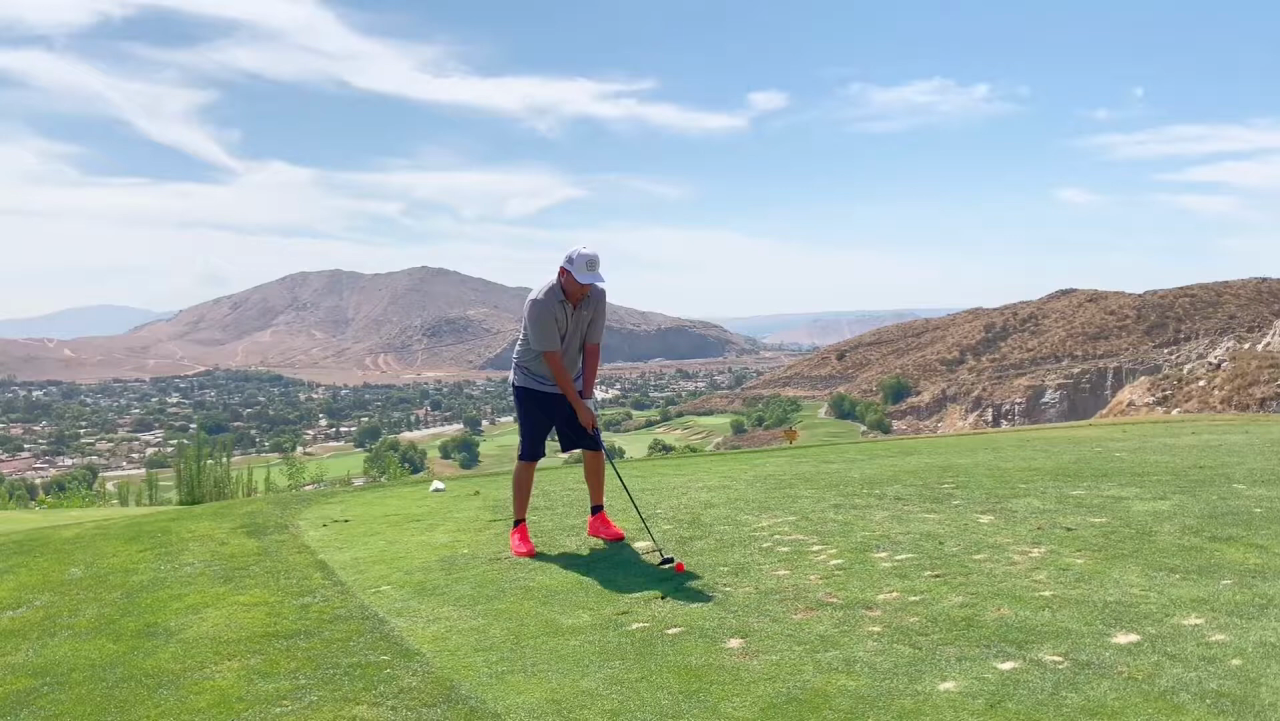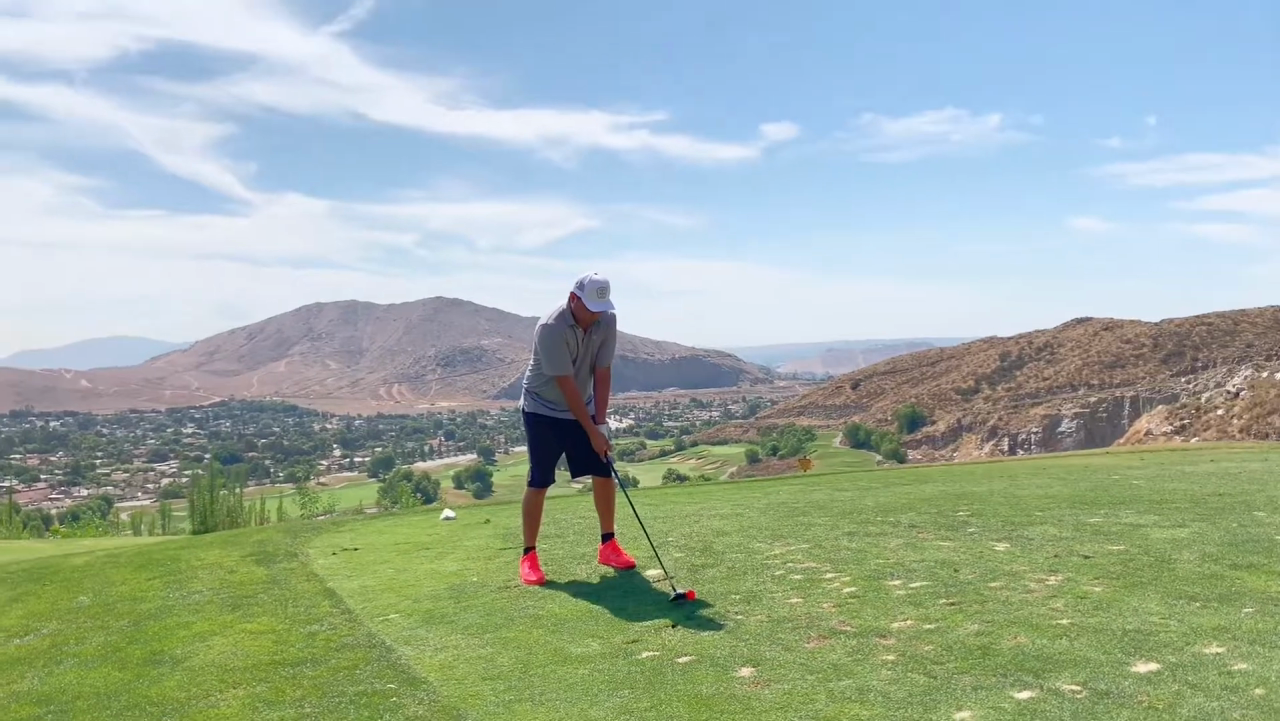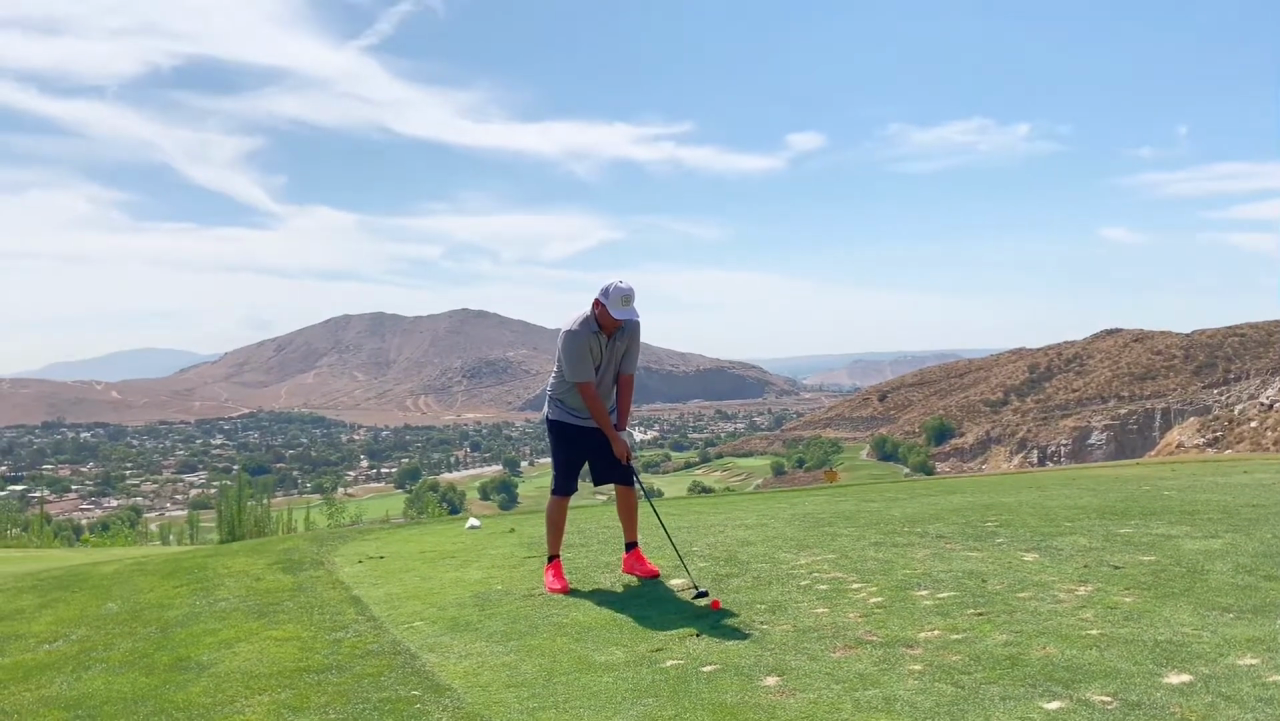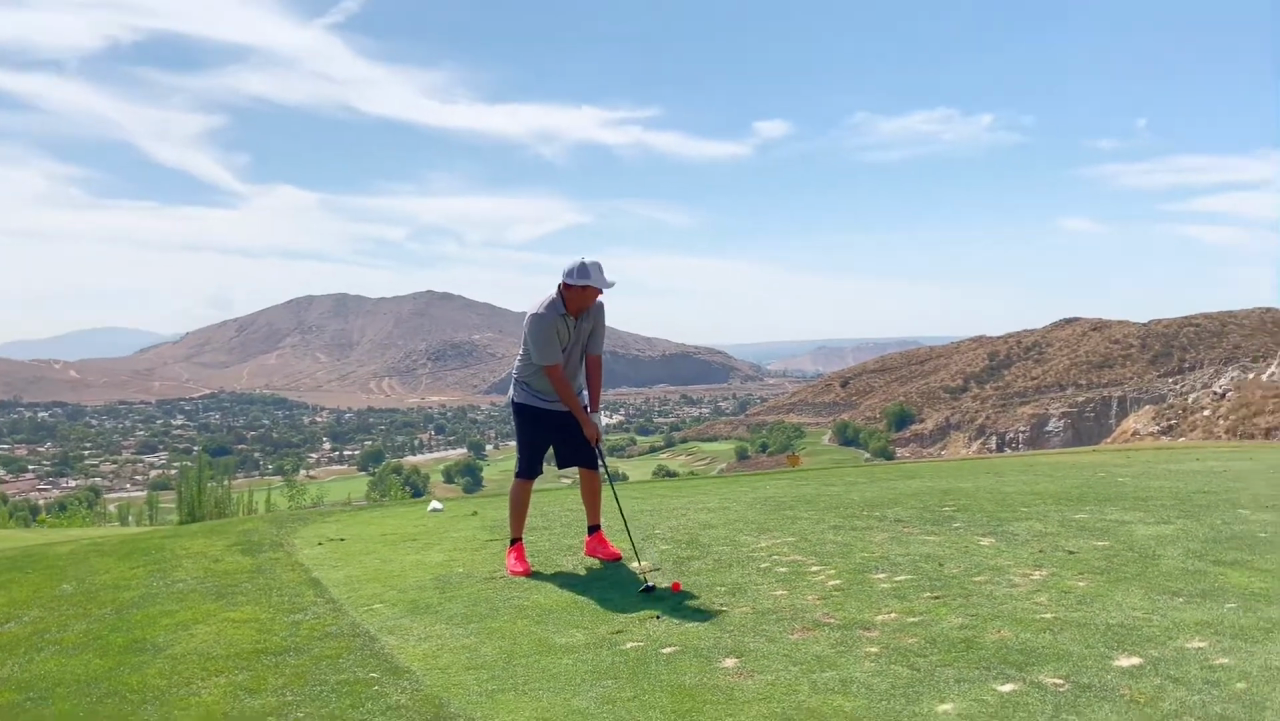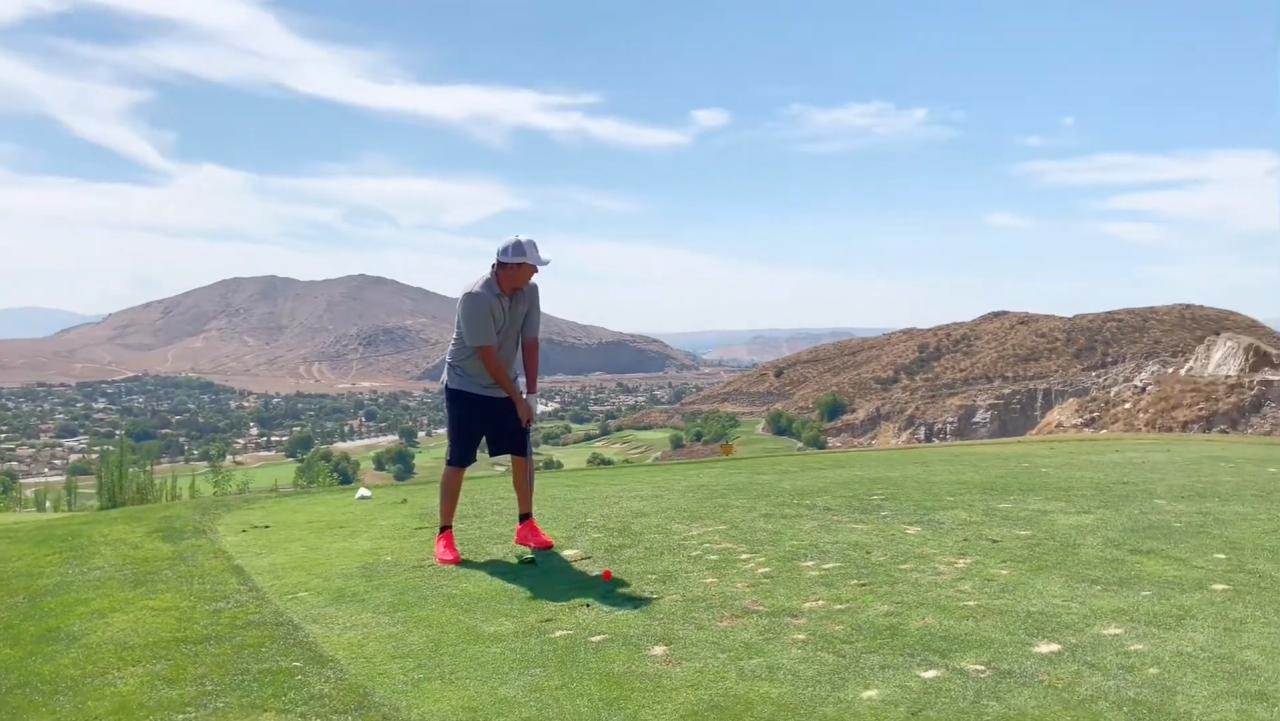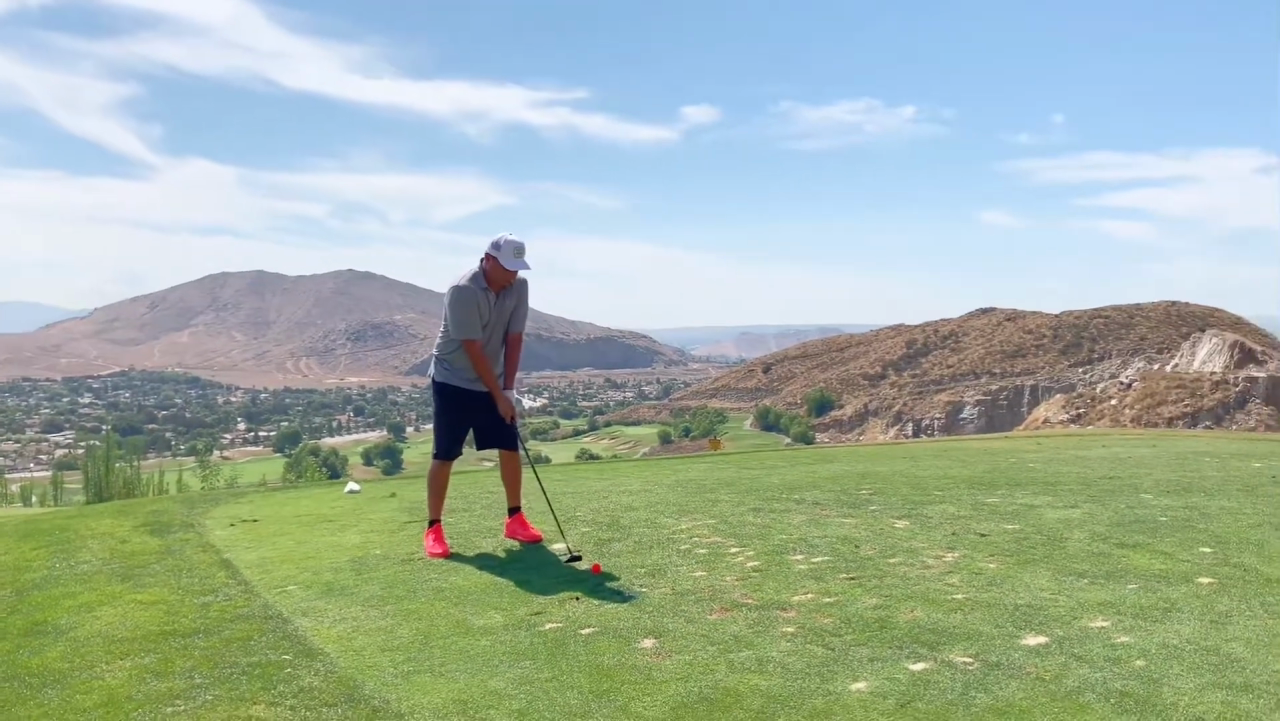
dt=0.5s
person 1, frame 1
left shoulder: (597, 296)
right shoulder: (540, 303)
left elbow: (591, 348)
right elbow: (553, 361)
left wrist: (587, 397)
right wrist: (578, 406)
left hip: (572, 383)
right hip: (533, 384)
left knee: (594, 446)
right knee: (529, 455)
left ankle: (597, 517)
right ankle: (519, 528)
person 1, frame 2
left shoulder: (607, 321)
right shoulder: (550, 328)
left elbow: (602, 374)
right elbow: (566, 386)
left wrist: (600, 423)
right wrist: (591, 432)
left hip: (582, 409)
right hip: (543, 411)
left knee: (604, 473)
right knee: (539, 482)
left ankle: (608, 545)
right ankle: (529, 556)
person 1, frame 3
left shoulder: (631, 327)
right shoulder: (574, 334)
left elbow: (625, 381)
right elbow: (588, 392)
left wrist: (622, 429)
right wrist: (613, 437)
left hip: (606, 417)
right hip: (567, 418)
left knee: (626, 482)
right knee: (562, 490)
left ankle: (632, 553)
right ankle: (553, 564)
person 1, frame 4
left shoulder: (595, 310)
right shoulder: (541, 318)
left elbow: (593, 361)
right elbow: (556, 376)
left wrist: (595, 411)
right wrist: (584, 420)
left hip: (570, 400)
right hip: (532, 402)
left knee: (590, 465)
right knee: (526, 473)
left ankle: (594, 536)
right ankle: (515, 546)
person 1, frame 5
left shoulder: (530, 292)
right shoulder: (475, 298)
left elbow: (530, 343)
right elbow: (488, 357)
left wrist: (531, 393)
right wrist: (518, 400)
left hip: (505, 388)
right hip: (466, 388)
left knee: (522, 453)
right knee: (458, 461)
left ankle: (525, 524)
right ankle: (445, 535)
person 1, frame 6
left shoulder: (519, 287)
right shoulder: (462, 291)
left elbow: (514, 339)
right elbow: (474, 351)
left wrist: (508, 388)
right wrist: (499, 396)
left hip: (493, 381)
right hip: (453, 382)
left knee: (510, 447)
right knee: (445, 454)
left ankle: (515, 518)
right ankle: (433, 528)
